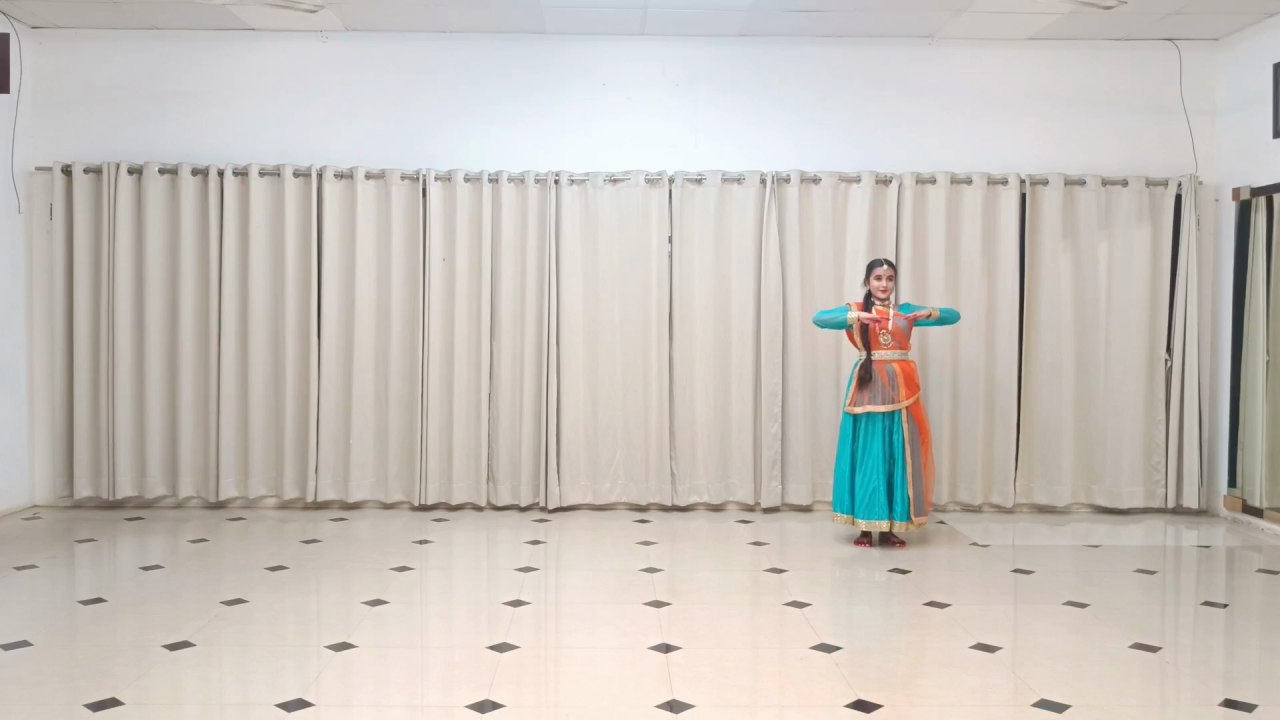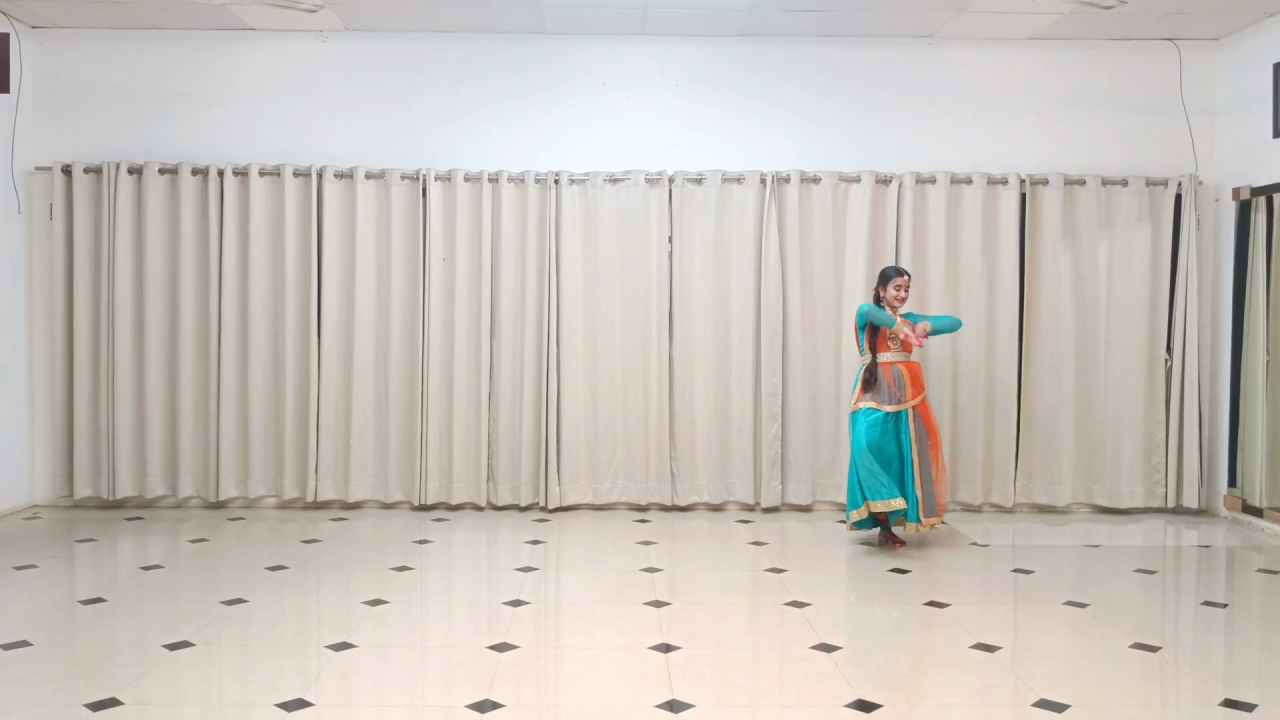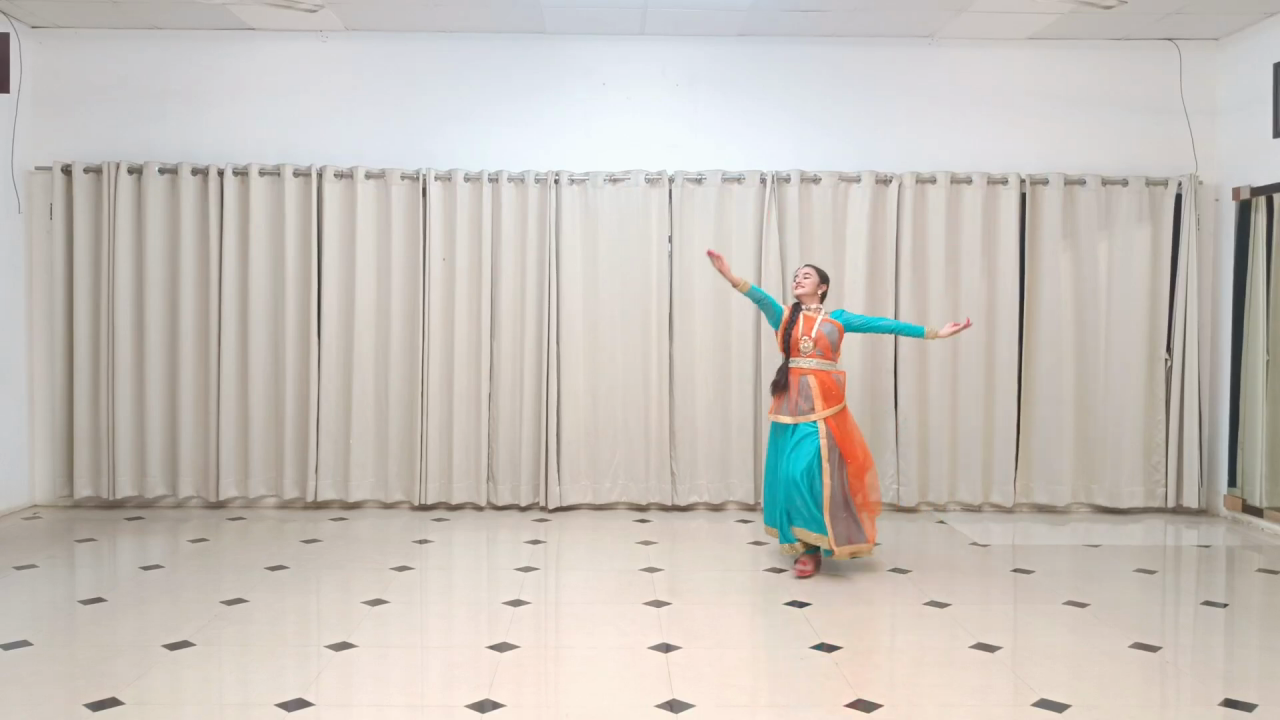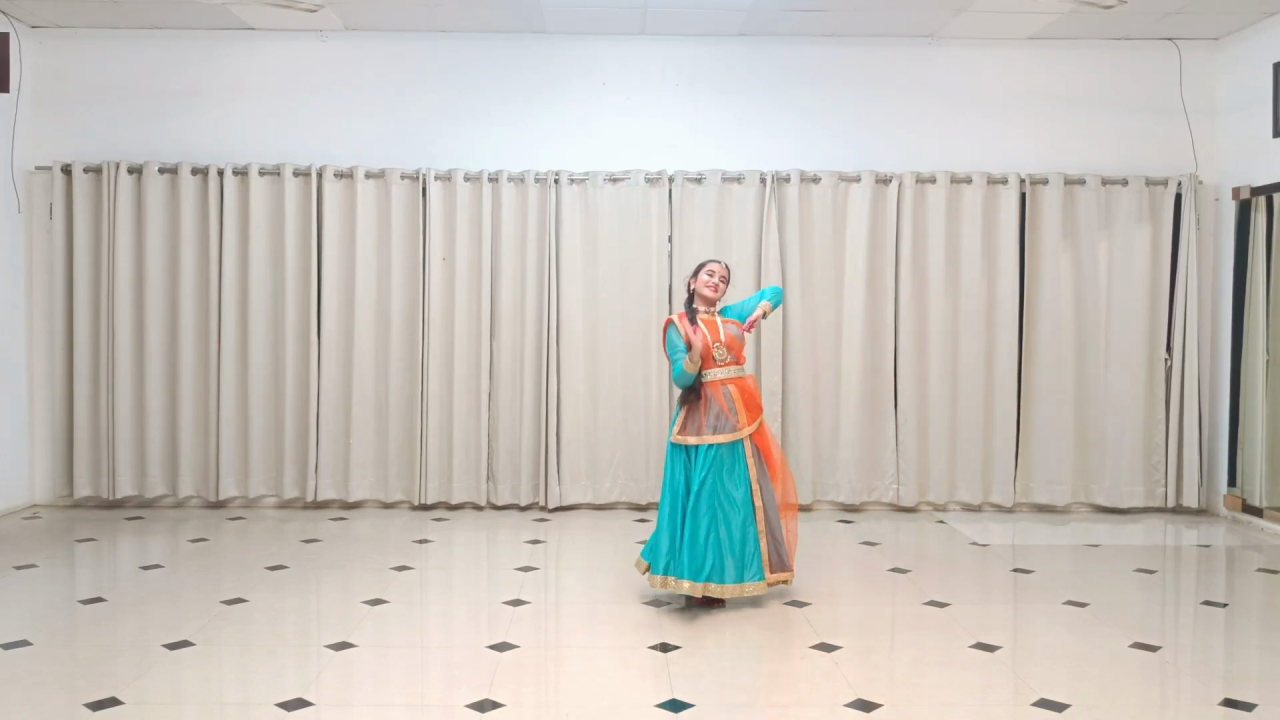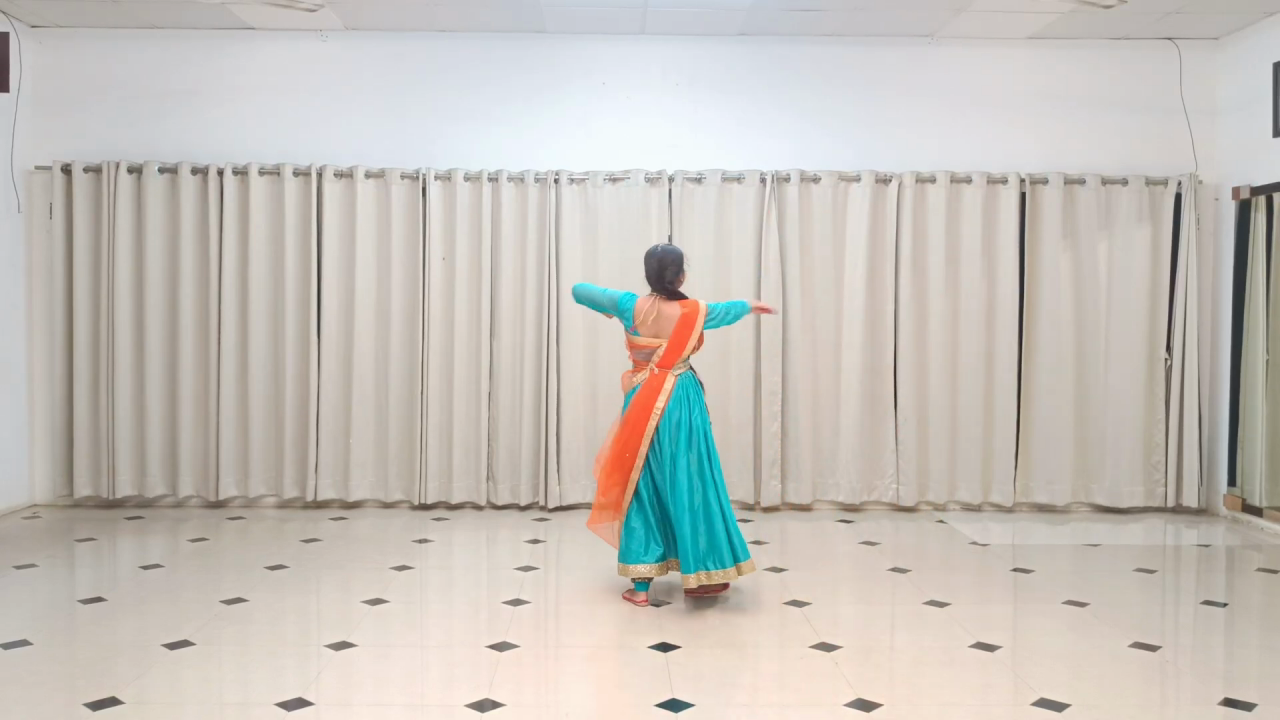
dt=1s
person 1, frame 1
left shoulder: (906, 311)
right shoulder: (856, 310)
left elbow: (954, 315)
right elbow: (819, 318)
left wrist: (929, 313)
right wrist: (857, 316)
left hip: (901, 387)
right hip: (868, 387)
left knee: (899, 454)
right knee: (867, 453)
left ankle: (890, 526)
right ankle: (865, 525)
person 1, frame 2
left shoulder: (911, 320)
right shoulder: (868, 311)
left elbow: (954, 322)
right elbow: (868, 312)
left wrist: (927, 326)
right wrist: (902, 328)
left hip: (906, 394)
right hip: (873, 391)
left knee: (904, 457)
right knee: (867, 446)
left ankle: (888, 526)
right ankle: (879, 514)
person 1, frame 3
left shoulder: (838, 318)
right shoulder: (783, 317)
left elbow: (883, 324)
right elbow: (760, 298)
left wrist: (933, 333)
right wrist: (732, 278)
left hip: (824, 406)
right hip: (790, 406)
left knee: (807, 473)
right knee: (788, 475)
left ankle: (811, 546)
right ankle: (803, 543)
person 1, frame 4
left shoulder: (733, 316)
right shoulder: (677, 325)
left elbow: (775, 291)
right elbow: (681, 379)
left wrist: (760, 310)
right wrist: (696, 353)
left hip: (739, 414)
right hip: (701, 417)
left knee: (740, 495)
right knee: (698, 495)
left ankle: (728, 575)
right ankle: (693, 581)
person 1, frame 5
left shoulder: (633, 305)
right shoulder: (697, 312)
left elbow: (579, 290)
right elbow: (729, 308)
right wrist: (752, 304)
left hip: (640, 402)
right hip: (681, 402)
left knee: (645, 487)
right knee: (690, 483)
left ankle: (641, 584)
right ankle: (701, 575)
